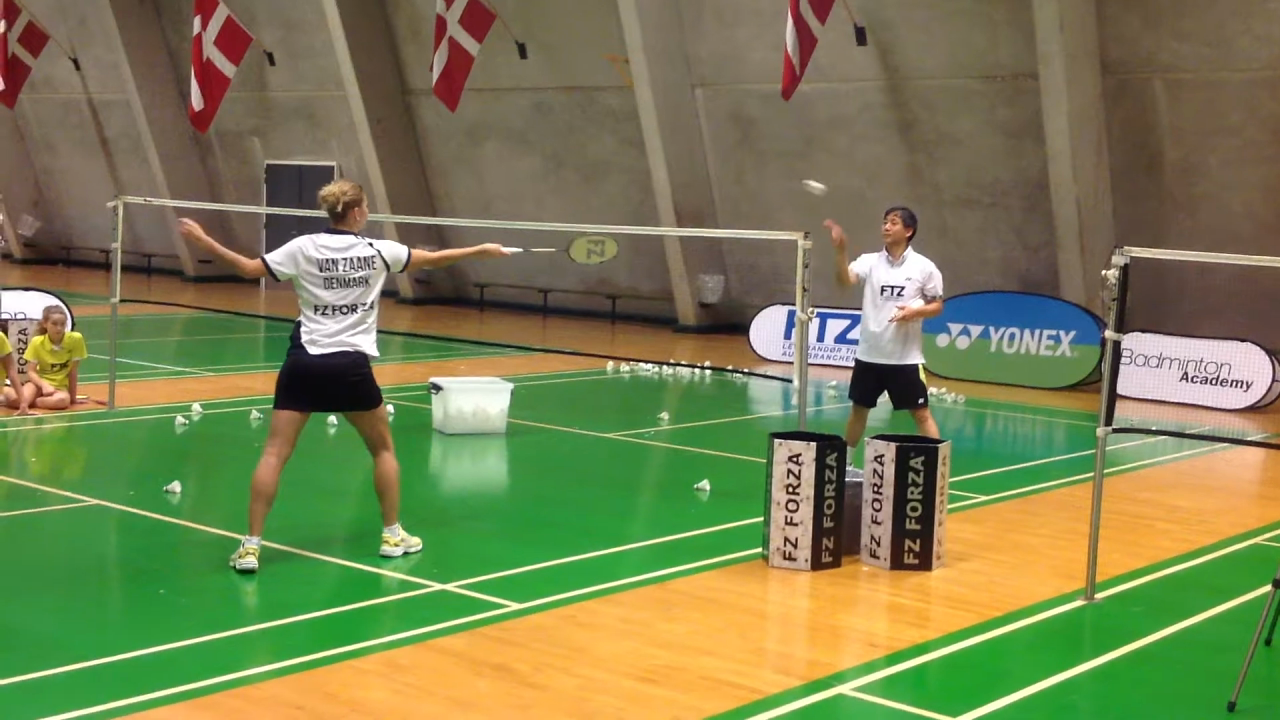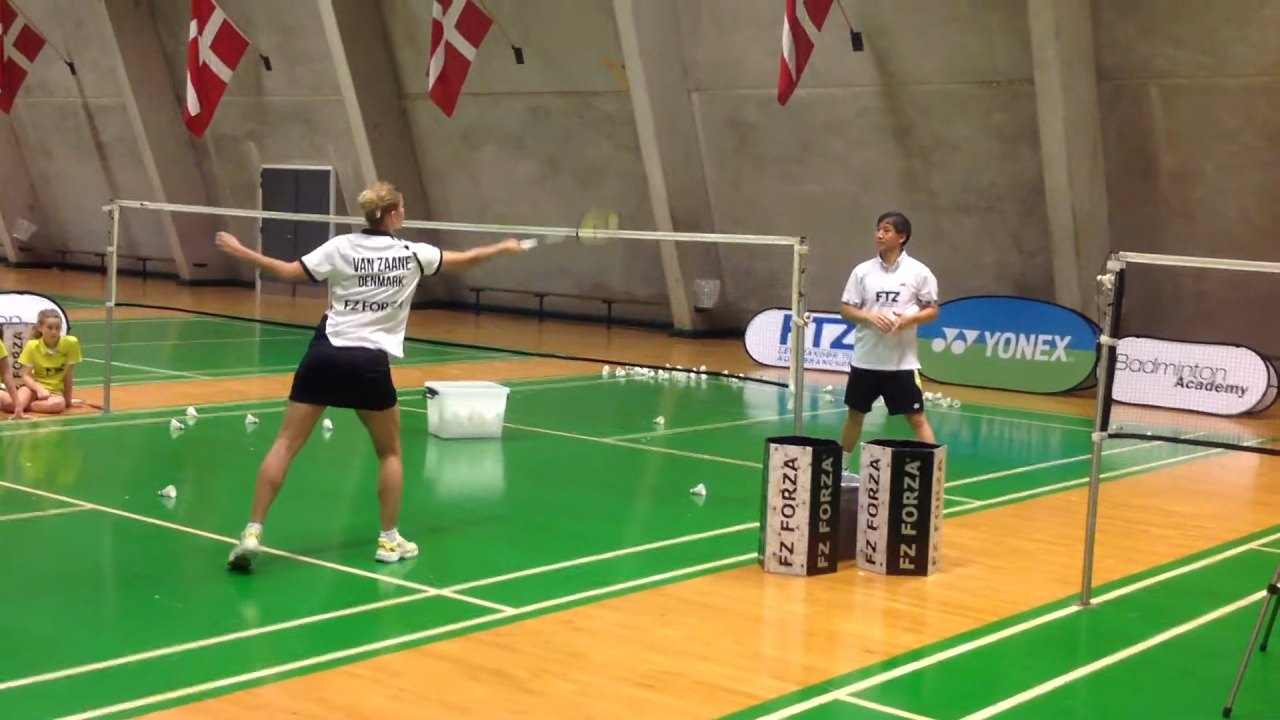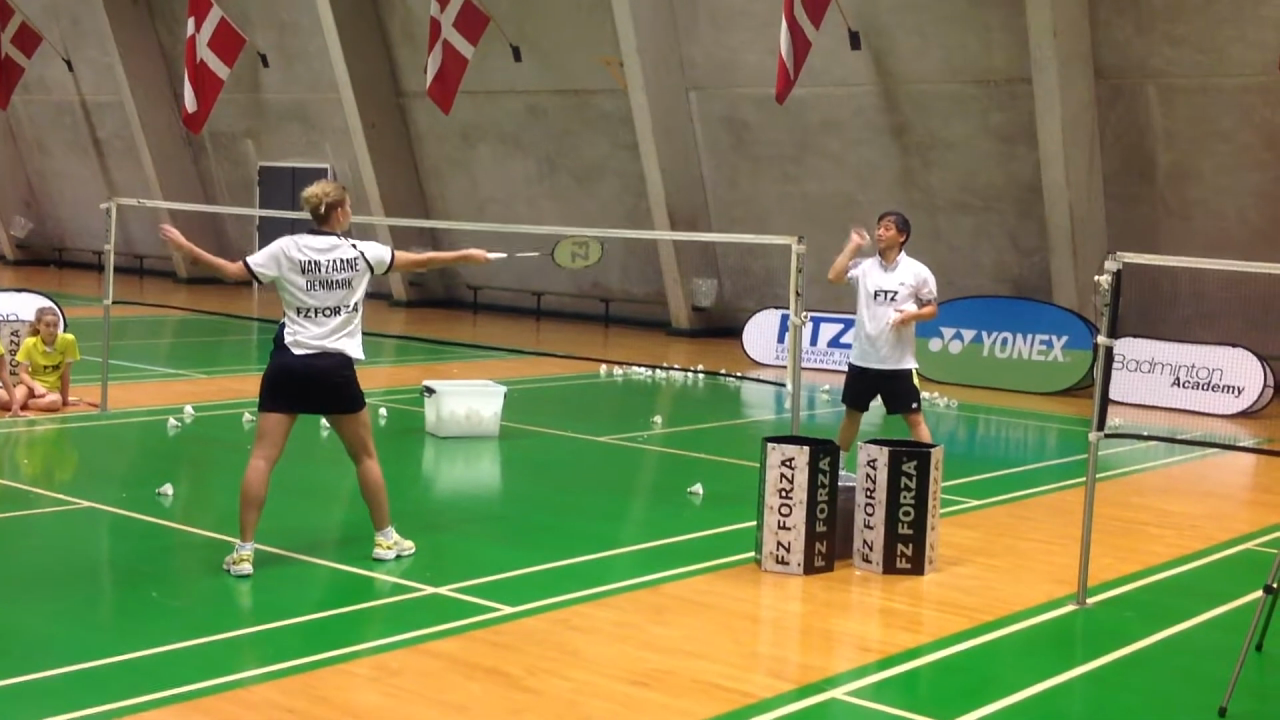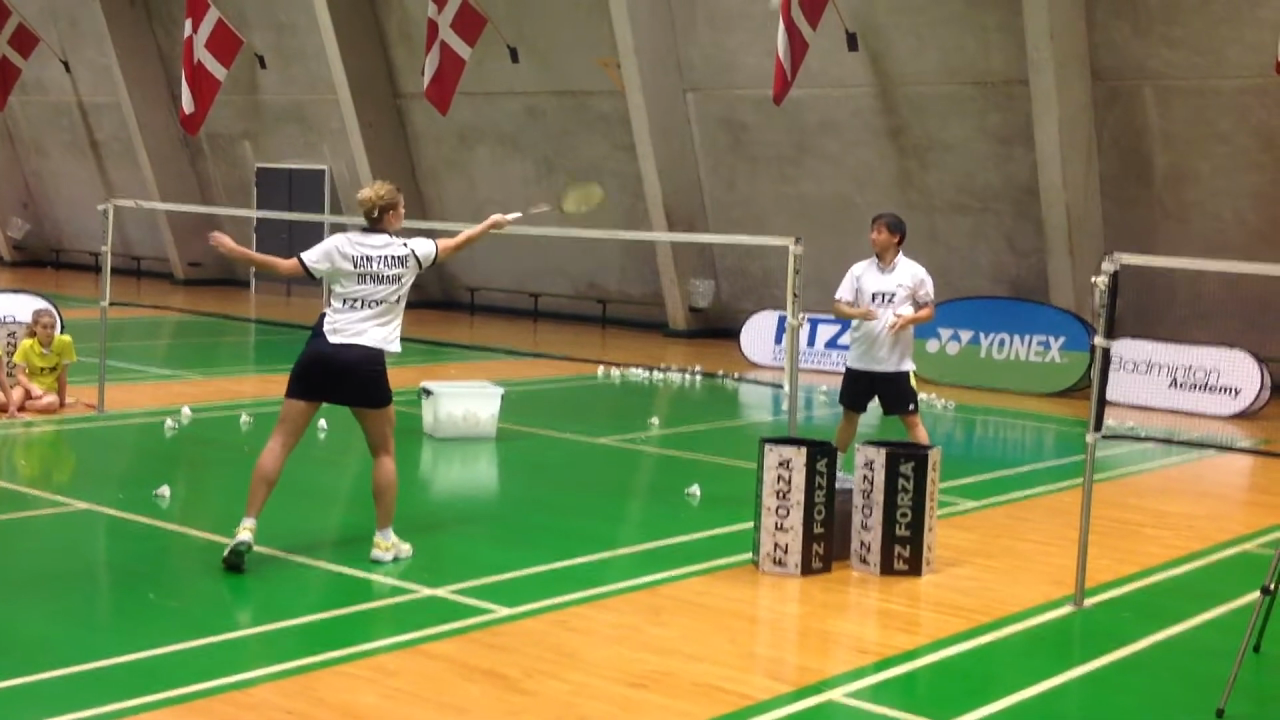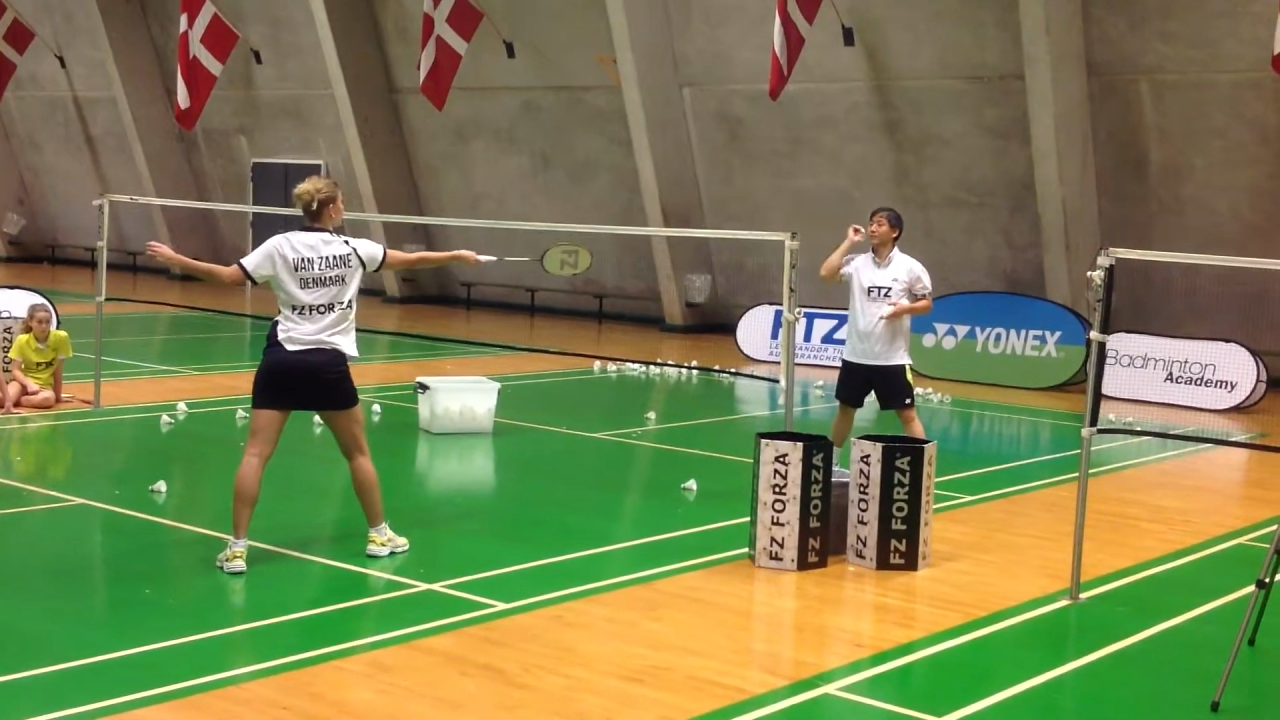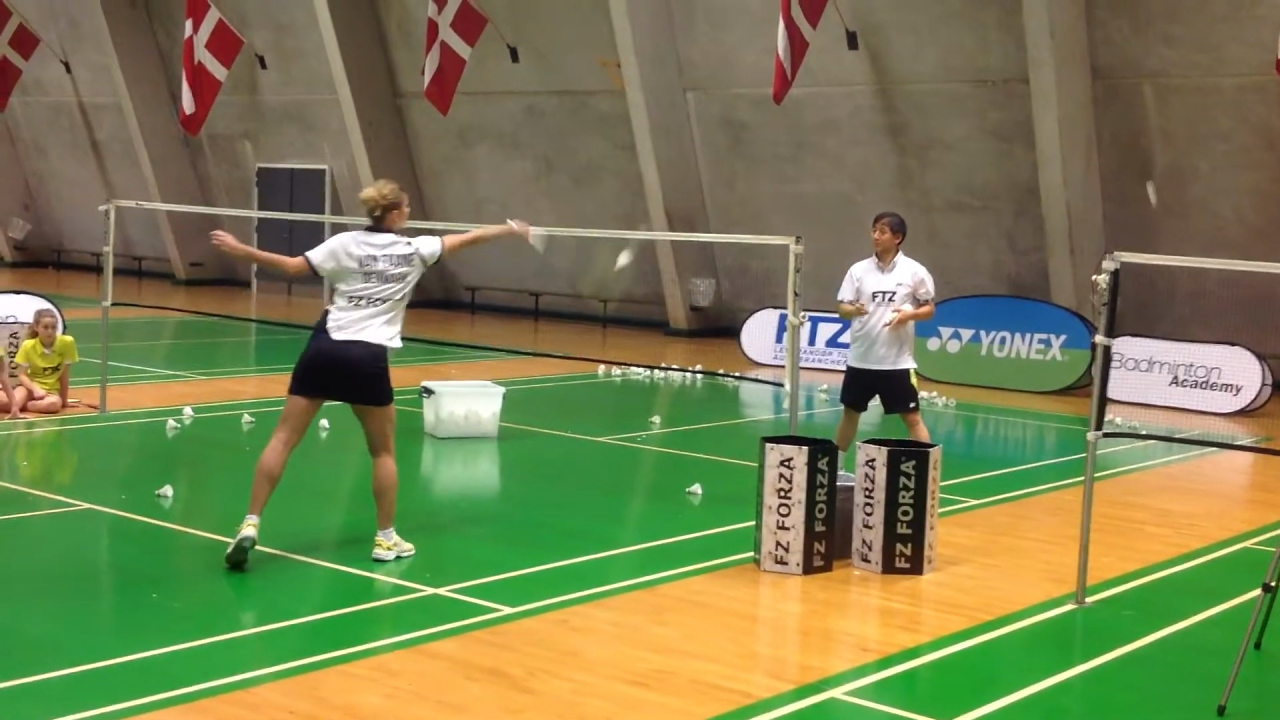
dt=0.7s
person 1, frame 1
left shoulder: (303, 247)
right shoulder: (377, 251)
left elbow: (248, 269)
right elbow: (434, 259)
left wrist: (203, 240)
right wrist: (482, 250)
left hip: (303, 364)
right hip: (350, 366)
left knee: (274, 454)
right knee: (383, 449)
left ankle: (251, 546)
right ankle: (393, 535)
person 1, frame 2
left shoulder: (341, 246)
right shoulder: (412, 254)
left elbow: (288, 273)
right elbow: (464, 259)
left wrist: (241, 251)
right wrist: (504, 248)
left hip: (324, 356)
right hip: (369, 363)
left knee: (284, 445)
right knee: (390, 453)
left ankle: (252, 534)
right ankle: (389, 540)
person 1, frame 3
left shoulder: (286, 249)
right shoulder: (361, 252)
left elbow: (231, 272)
right elbow: (420, 260)
left wrist: (184, 246)
right wrist: (466, 255)
left hip: (288, 365)
right hip: (335, 368)
left knee: (263, 457)
right knee: (365, 455)
left ankle: (244, 551)
right ankle: (386, 538)
person 1, frame 4
left shoulder: (340, 245)
right shoulder: (409, 250)
left elbow: (286, 269)
right elbow: (455, 243)
left wrist: (235, 251)
right wrist: (490, 224)
left hip: (320, 353)
right hip: (365, 361)
left knee: (280, 442)
right knee: (383, 452)
left ankle: (247, 528)
right ankle: (384, 539)
person 1, frame 5
left shoulder: (280, 246)
right shoulder: (354, 249)
left elbow: (228, 276)
right elbow: (411, 260)
left wrist: (176, 260)
right wrist: (456, 255)
left hip: (281, 361)
right hip: (328, 364)
left knee: (256, 454)
right knee: (358, 452)
left ankle: (237, 548)
right ankle: (379, 534)
person 1, frame 6
left shoulder: (345, 243)
right shoulder: (415, 249)
left elbow: (292, 267)
right elbow: (464, 239)
left wrist: (241, 250)
right wrist: (506, 229)
left hip: (322, 350)
right hip: (368, 358)
left knee: (283, 438)
right knee: (383, 451)
left ankle: (250, 525)
right ankle: (386, 538)
person 2, frame 1
left shoulder: (924, 267)
right shoulder: (869, 261)
left elbow: (938, 305)
right elbow: (845, 280)
left wrist: (915, 311)
right wrist: (840, 248)
left hip: (906, 357)
right hip: (869, 354)
left knee: (921, 413)
right knee: (859, 409)
right ankle: (845, 462)
person 2, frame 2
left shoulder: (919, 272)
right shoulder: (863, 271)
left elbow: (932, 310)
right elbow: (847, 309)
left wrist: (911, 318)
right wrist: (868, 316)
left hip: (902, 362)
right hip: (865, 360)
left knee: (916, 418)
right knee: (855, 414)
right ankle: (840, 467)
person 2, frame 3
left shoulder: (918, 271)
right shoulder: (863, 266)
left elbow: (932, 308)
right elbow: (834, 277)
left wrist: (913, 314)
right wrist: (853, 245)
left hip: (899, 362)
right hip: (863, 359)
left knee: (914, 418)
right knee: (852, 414)
right ankle: (837, 467)
person 2, frame 4
left shoulder: (915, 273)
right shoulder: (858, 270)
left elbow: (929, 310)
right elbow: (838, 307)
left wrist: (910, 318)
right wrist: (857, 312)
left hip: (897, 364)
right hip: (860, 361)
left knee: (911, 419)
right knee: (849, 415)
right ankle: (835, 468)
person 2, frame 5
left shoulder: (910, 267)
right shoulder: (856, 262)
left elbow: (927, 303)
right elbow: (825, 274)
left wrist: (906, 308)
right wrist: (848, 242)
left hip: (893, 357)
right hip: (856, 355)
left knee: (907, 414)
right knee: (845, 409)
person 2, frame 6
left shoulder: (915, 272)
right shoulder: (858, 269)
left elbow: (929, 308)
right elbow: (841, 308)
left wrist: (908, 314)
right wrist: (854, 309)
left hip: (898, 361)
right hip: (861, 359)
left knee: (912, 418)
right knee: (850, 413)
right ankle: (836, 466)
